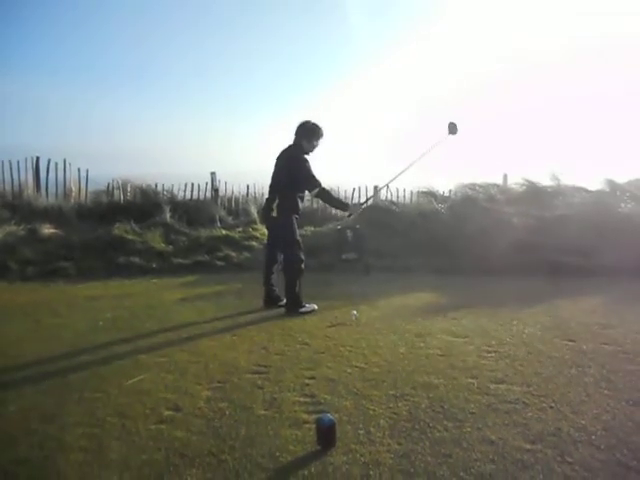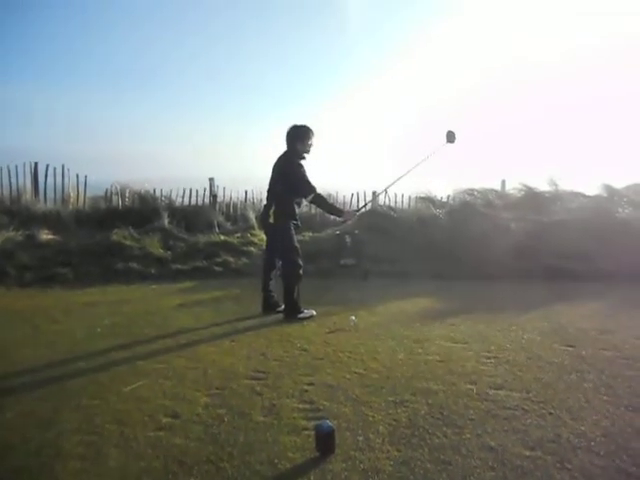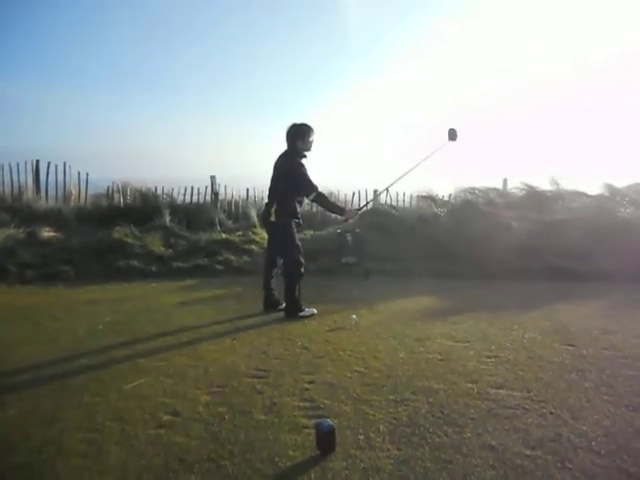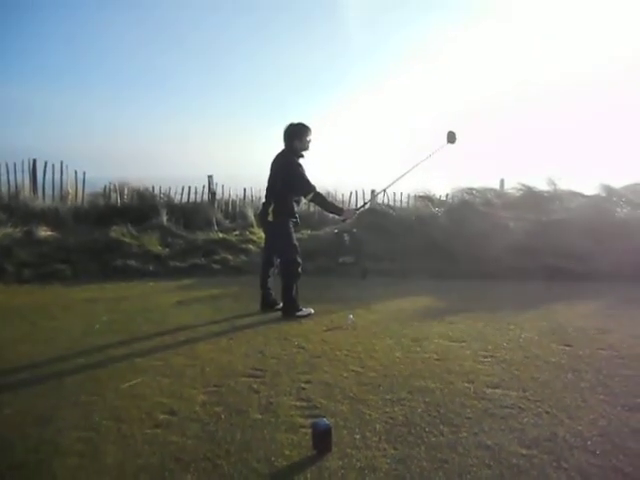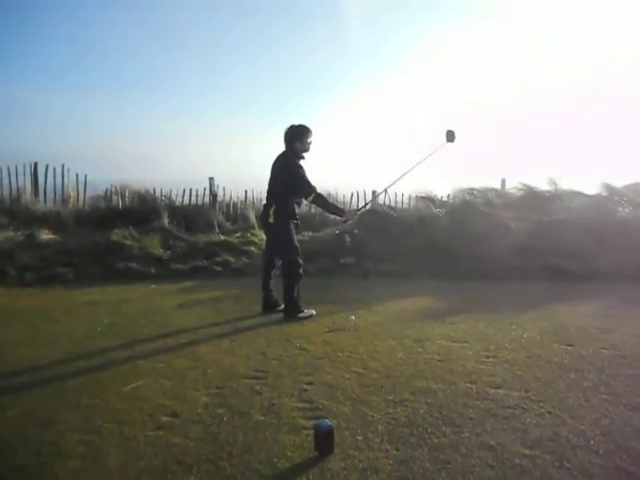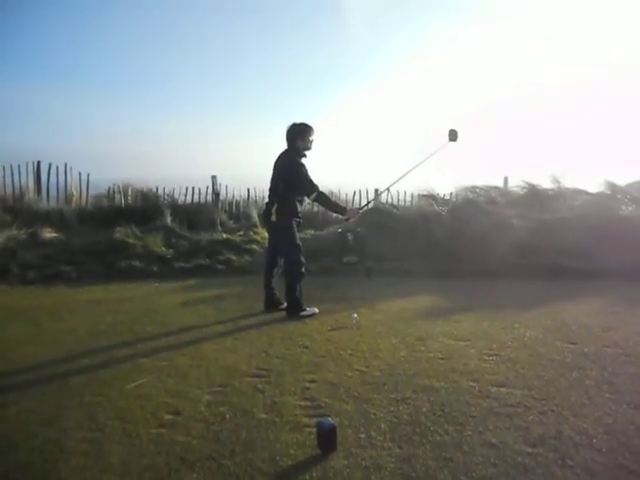
dt=0.3s
person 1, frame 1
left shoulder: (288, 154)
right shoulder: (297, 160)
right elbow: (317, 190)
right wrist: (346, 207)
left hip: (274, 211)
right hip: (282, 213)
left knee: (273, 254)
right knee: (295, 257)
left ankle: (272, 297)
right ankle: (294, 303)
person 1, frame 2
left shoulder: (286, 160)
right shoulder: (292, 165)
right elbow: (313, 196)
right wrist: (340, 213)
left hip: (274, 218)
right hip: (280, 220)
left knee: (272, 261)
right knee: (293, 263)
left ankle: (270, 303)
right ankle: (292, 309)
person 1, frame 3
left shoulder: (287, 159)
right shoulder: (293, 164)
right elbow: (314, 194)
right wrist: (342, 211)
left hip: (275, 216)
right hip: (282, 218)
left knee: (273, 259)
right knee: (294, 262)
left ankle: (271, 301)
right ankle: (294, 307)
person 1, frame 4
left shoulder: (284, 158)
right shoulder: (291, 164)
right elbow: (312, 194)
right wrist: (340, 212)
left hip: (273, 216)
right hip: (279, 218)
left knee: (270, 259)
right knee: (292, 261)
left ankle: (268, 301)
right ankle: (291, 307)
person 1, frame 5
left shoulder: (284, 160)
right shoulder: (291, 165)
right elbow: (313, 196)
right wrist: (341, 212)
left hip: (273, 217)
right hip: (280, 219)
left knee: (271, 260)
right knee: (293, 263)
left ankle: (270, 302)
right ankle: (292, 308)
person 1, frame 6
left shoulder: (286, 158)
right shoulder: (293, 163)
right elbow: (315, 194)
right wrist: (343, 211)
left hip: (276, 215)
right hip: (283, 218)
left knee: (274, 259)
right knee: (295, 261)
left ankle: (272, 301)
right ankle: (295, 307)
